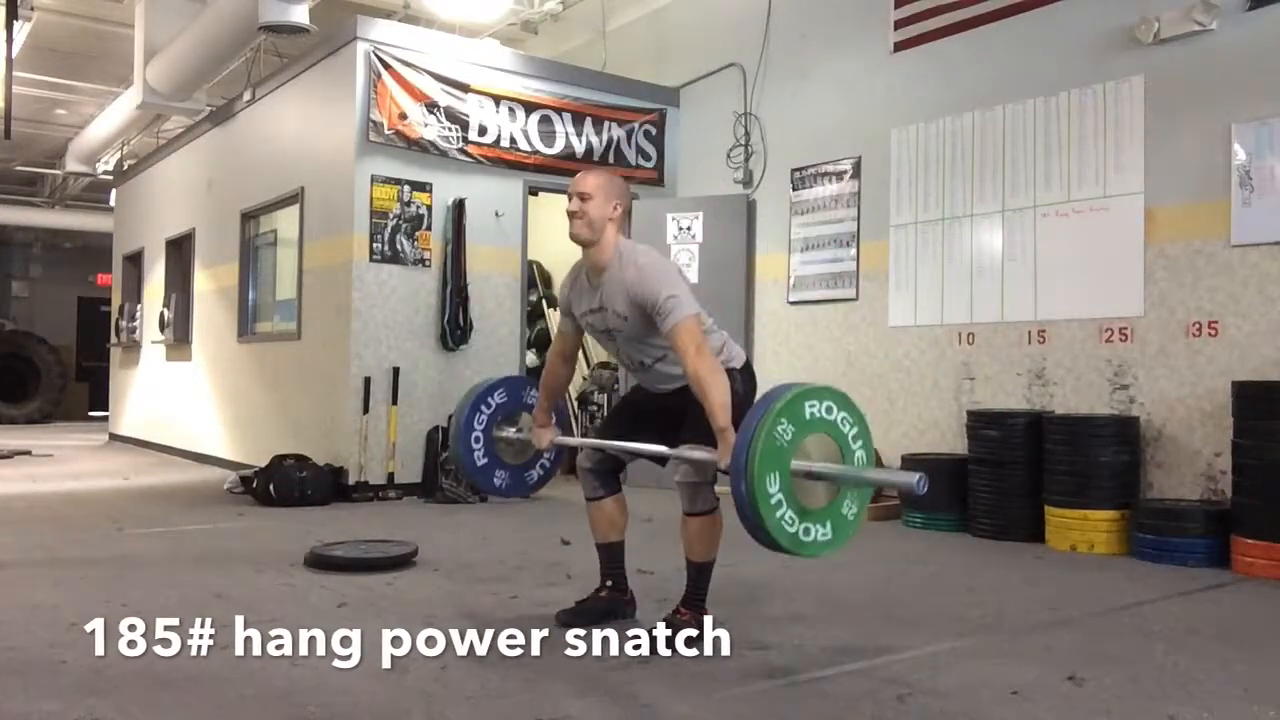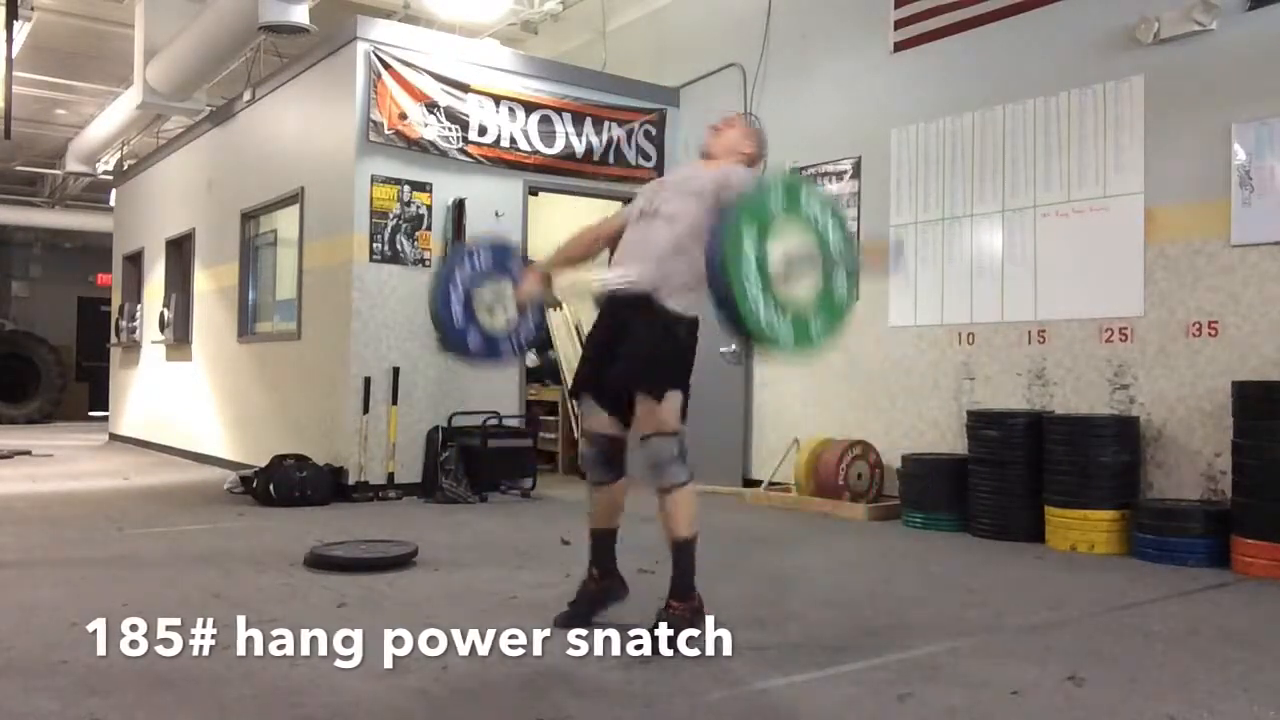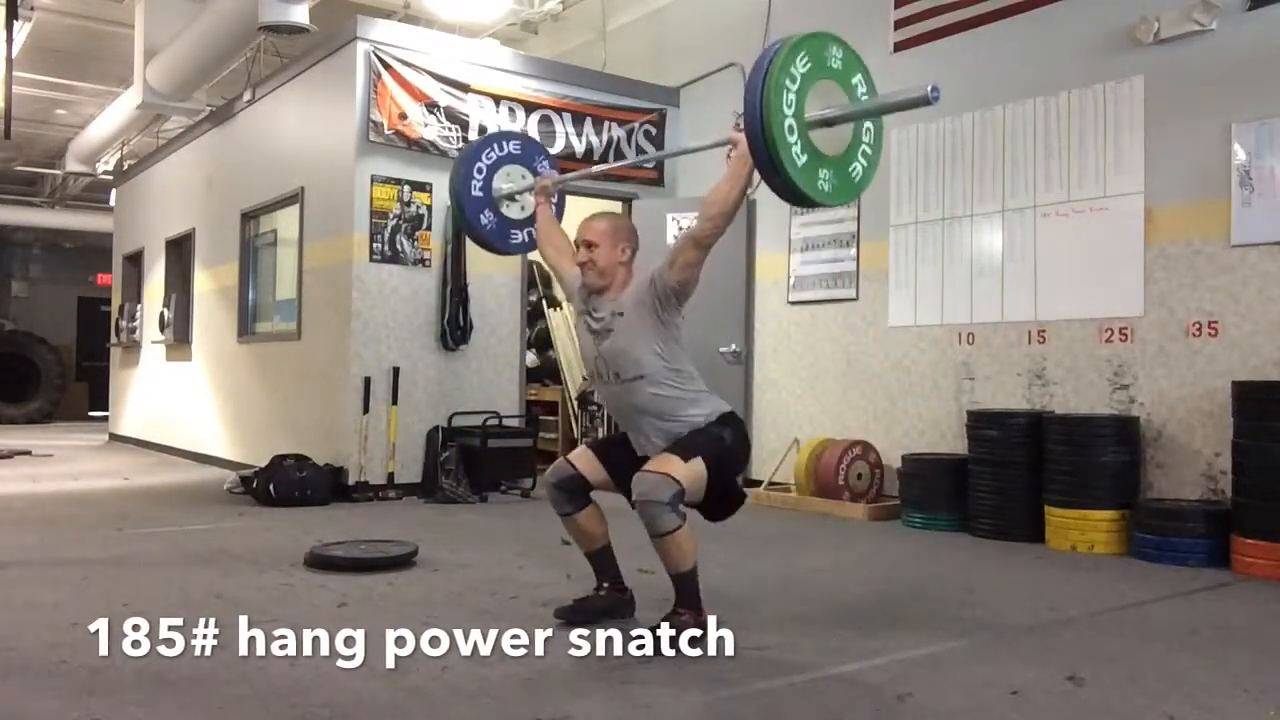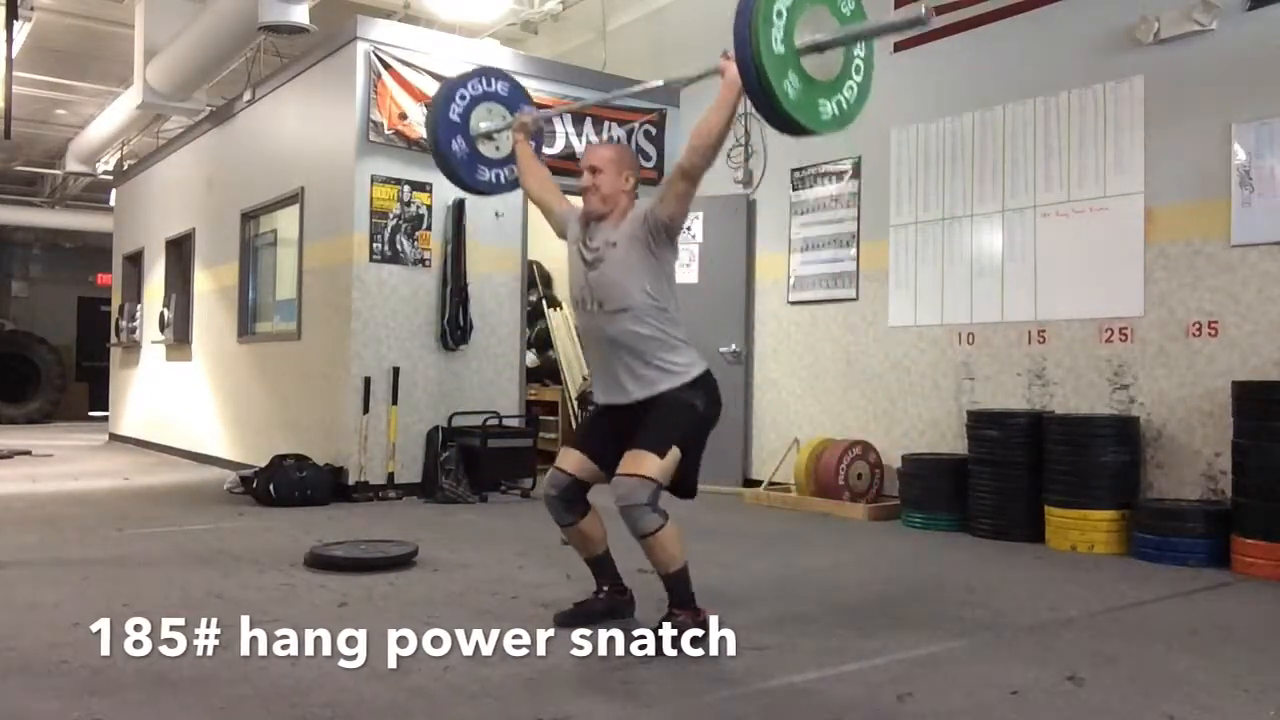
dt=0.5s
person 1, frame 1
left shoulder: (647, 272)
right shoulder: (574, 284)
left elbow: (697, 357)
right elbow: (562, 356)
left wrist: (726, 438)
right wrist: (542, 418)
left hip: (720, 377)
right hip: (656, 386)
left knee: (691, 474)
right knee: (594, 462)
left ankle: (694, 612)
right ankle: (614, 591)
person 1, frame 2
left shoulder: (734, 182)
right shoulder: (664, 184)
right elbow: (602, 232)
right wrist: (542, 271)
left hip: (663, 315)
right hip: (617, 312)
left knee: (659, 451)
right knee: (598, 450)
left ankle: (684, 600)
right ankle: (603, 579)
person 1, frame 3
left shoulder: (654, 296)
right shoulder: (583, 293)
left elbow: (704, 231)
right elbow: (553, 248)
left wrist: (745, 159)
right wrist: (541, 201)
left hip: (709, 433)
right hip: (643, 438)
left knee: (654, 489)
right knee: (562, 479)
left ankle: (690, 612)
right ankle: (613, 589)
person 1, frame 4
left shoulder: (648, 226)
right shoulder: (577, 227)
left elbow: (693, 164)
right elbow: (538, 186)
left wrist: (733, 86)
right wrist: (521, 139)
left hip: (679, 390)
right hip: (618, 396)
left knee: (635, 492)
right knee: (560, 488)
left ankle: (688, 615)
right ankle: (613, 593)
